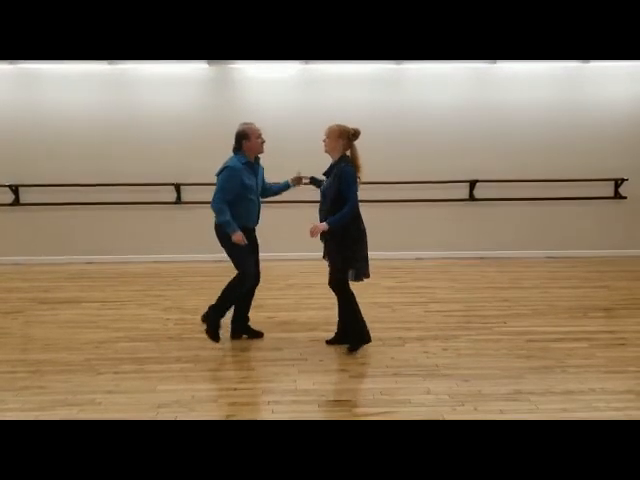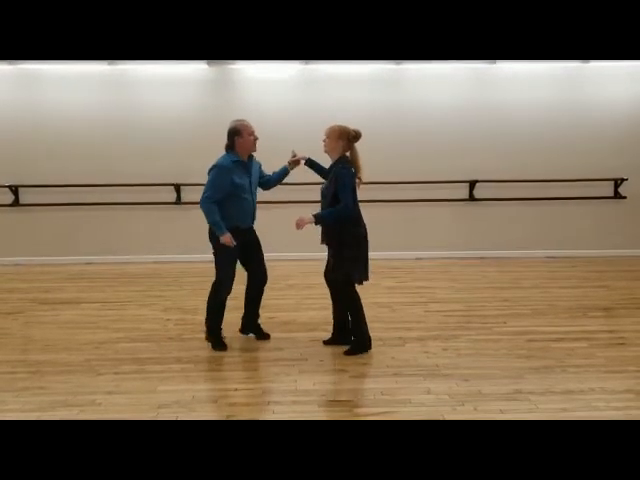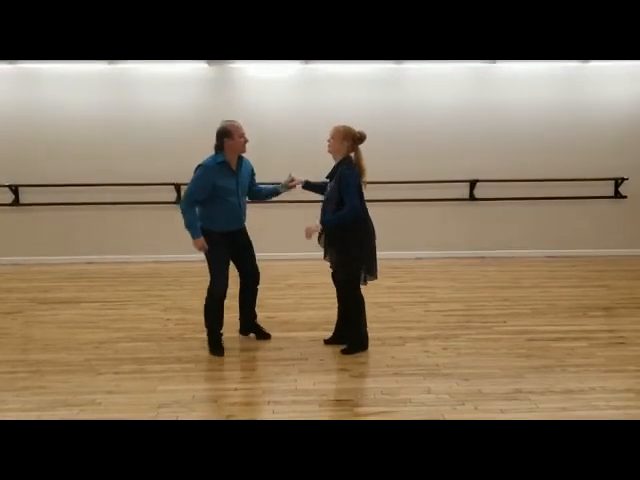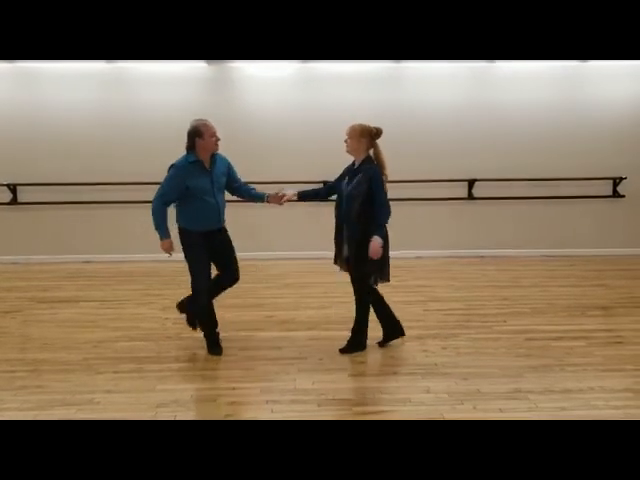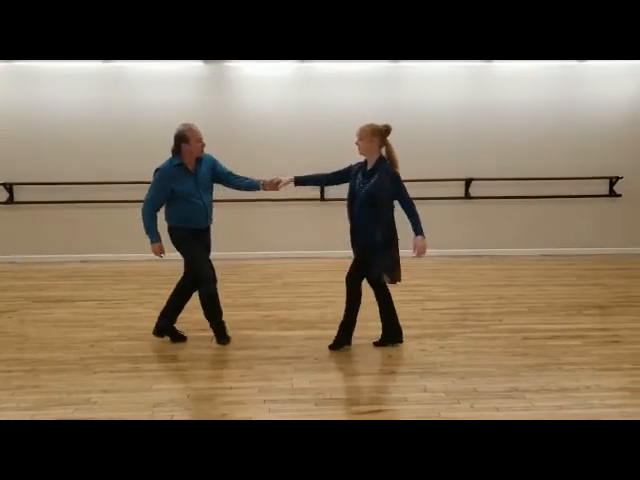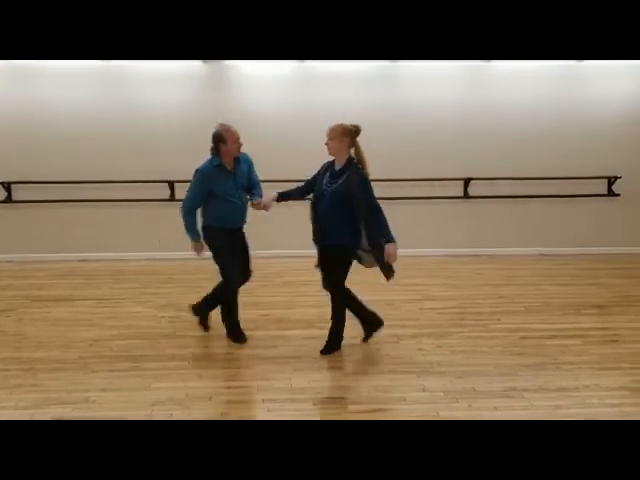
dt=0.4s
person 1, frame 1
left shoulder: (345, 170)
right shoulder: (336, 168)
left elbow: (352, 205)
left wrist: (327, 223)
right wrist: (311, 180)
left hip: (347, 235)
right hip: (337, 235)
left knee: (338, 282)
right knee: (339, 282)
left ankle: (360, 334)
right ankle: (345, 332)
person 1, frame 2
left shoulder: (344, 171)
right shoulder: (337, 167)
left elbow: (346, 207)
left wrist: (313, 218)
right wrist: (306, 161)
left hip: (349, 236)
right hip: (339, 236)
left knee: (345, 285)
right knee: (332, 279)
left ankle: (362, 340)
right ankle: (342, 332)
person 1, frame 3
left shoulder: (348, 172)
right shoulder: (339, 169)
left elbow: (352, 210)
right elbow: (330, 190)
left wrist: (321, 224)
right wrist: (304, 183)
left hip: (355, 238)
right hip: (344, 237)
left knee: (350, 285)
right knee: (340, 281)
left ankle: (359, 340)
right ankle: (343, 333)
person 1, frame 4
left shoulder: (372, 171)
right shoulder: (351, 170)
left elbow: (384, 208)
right elbow: (328, 191)
left wrist: (378, 236)
right wrist: (297, 195)
left hip: (368, 240)
right hip: (354, 238)
left knee: (361, 285)
right knee: (362, 285)
left ankle: (358, 340)
right ankle: (392, 328)
person 1, frame 5
left shoulder: (388, 173)
right shoulder: (357, 170)
left elbow: (407, 204)
right elbow: (328, 178)
left wrist: (419, 234)
right wrist: (294, 180)
left hip: (378, 240)
right hip: (363, 238)
left knee: (353, 279)
right knee: (376, 282)
left ankle: (345, 335)
right ankle: (392, 333)
person 1, frame 6
left shoulder: (356, 175)
right shoulder: (326, 169)
left elbow: (373, 209)
right elbow: (305, 190)
left wrist: (389, 241)
right wrist: (276, 197)
left hip: (345, 241)
right hip: (327, 239)
left knee: (334, 286)
right knee: (332, 284)
left ankle: (335, 339)
right ankle: (370, 319)
person 2, frame 1
left shoulder: (256, 165)
right shoulder: (233, 168)
left elbow: (263, 191)
right elbow: (218, 203)
left wrist: (288, 184)
right wrist: (233, 230)
left hip: (248, 230)
right hip: (231, 232)
left knee: (253, 277)
right knee: (247, 274)
left ankle: (240, 325)
right ankle: (213, 316)
person 2, frame 2
left shoulder: (252, 163)
right shoulder: (223, 167)
left elbow: (265, 182)
right elbow: (207, 202)
left wrist: (287, 169)
right wrist: (221, 232)
left hip: (247, 231)
right hip: (226, 234)
left knee: (259, 275)
right knee: (224, 282)
left ankle: (250, 323)
right ankle: (213, 332)
person 2, frame 3
left shoulder: (245, 165)
right shoulder: (208, 169)
left elbow: (254, 193)
right elbow: (187, 203)
left wrist: (280, 188)
right wrist: (196, 234)
left hip: (238, 232)
right hip: (214, 236)
left knee: (251, 277)
right knee: (219, 286)
left ankle: (248, 324)
right ankle: (214, 336)
person 2, frame 4
left shoulder: (222, 162)
right shoulder: (181, 169)
left elbow: (239, 188)
right elbow: (159, 203)
left wrist: (266, 198)
right wrist: (164, 235)
left hip: (218, 231)
right hip: (193, 236)
left knee: (231, 275)
right knee: (201, 284)
left ankle: (191, 306)
right ankle: (211, 334)
person 2, frame 5
left shoulder: (208, 162)
right shoulder: (166, 172)
left elbow: (231, 179)
right elbow: (149, 207)
left wrist: (260, 185)
right wrist: (154, 239)
left hip: (203, 231)
right hip: (182, 233)
left knee: (192, 278)
right knee: (207, 276)
left ankle: (164, 324)
right ankle: (218, 325)
person 2, frame 6
left shoulder: (245, 161)
right shoulder: (206, 172)
left elbow: (254, 186)
right elbow: (189, 206)
left wrist: (257, 199)
right wrist: (195, 238)
left hip: (236, 230)
right hip: (216, 231)
left knee: (243, 273)
right knee: (232, 277)
left ankle: (203, 307)
right ankle: (232, 326)
